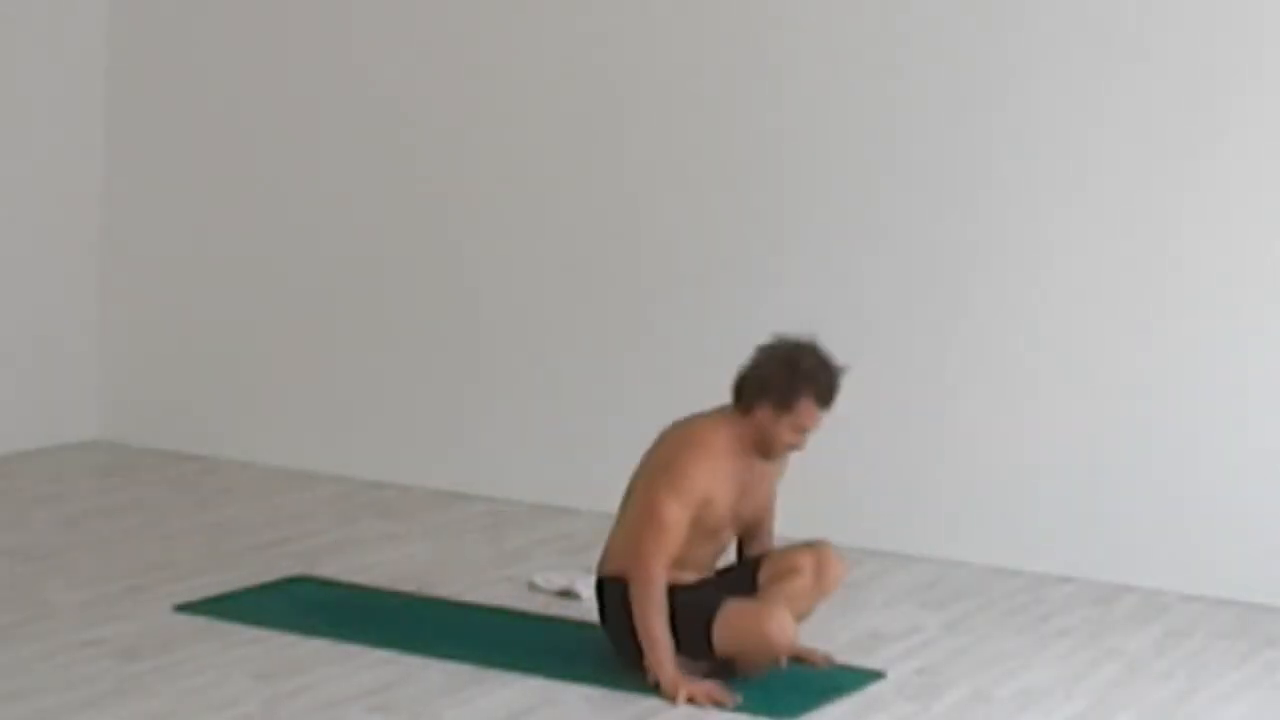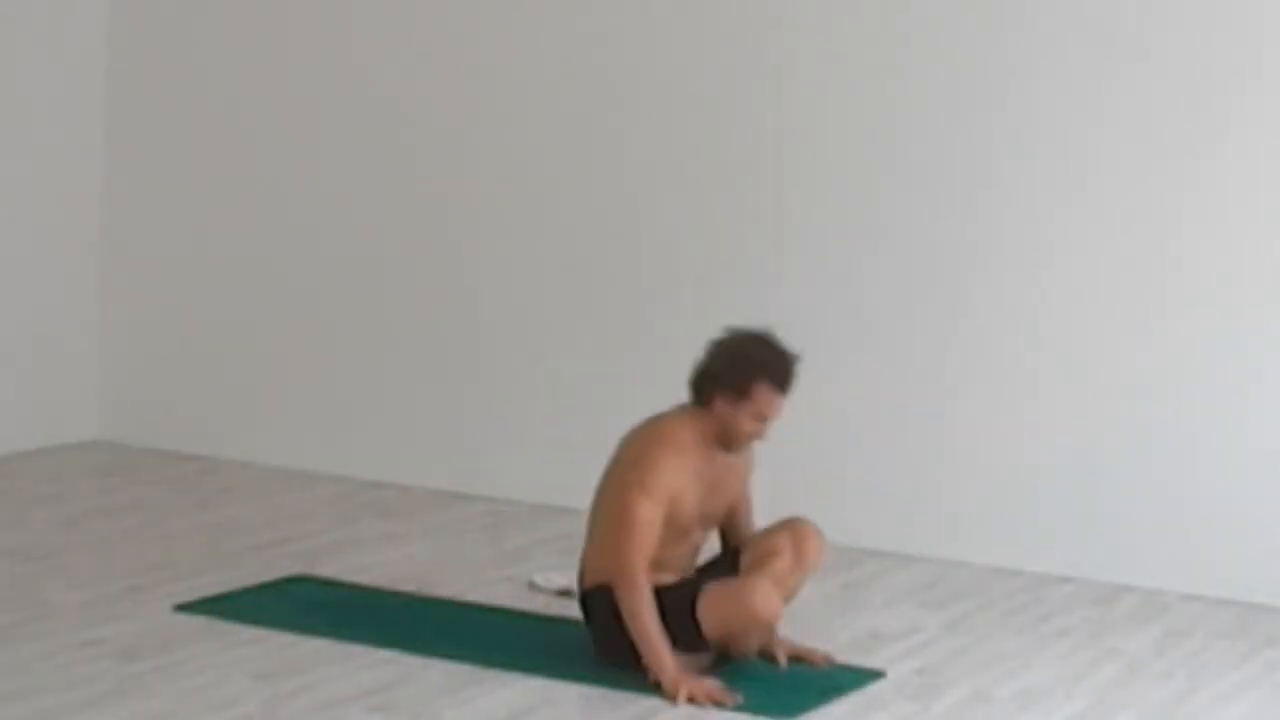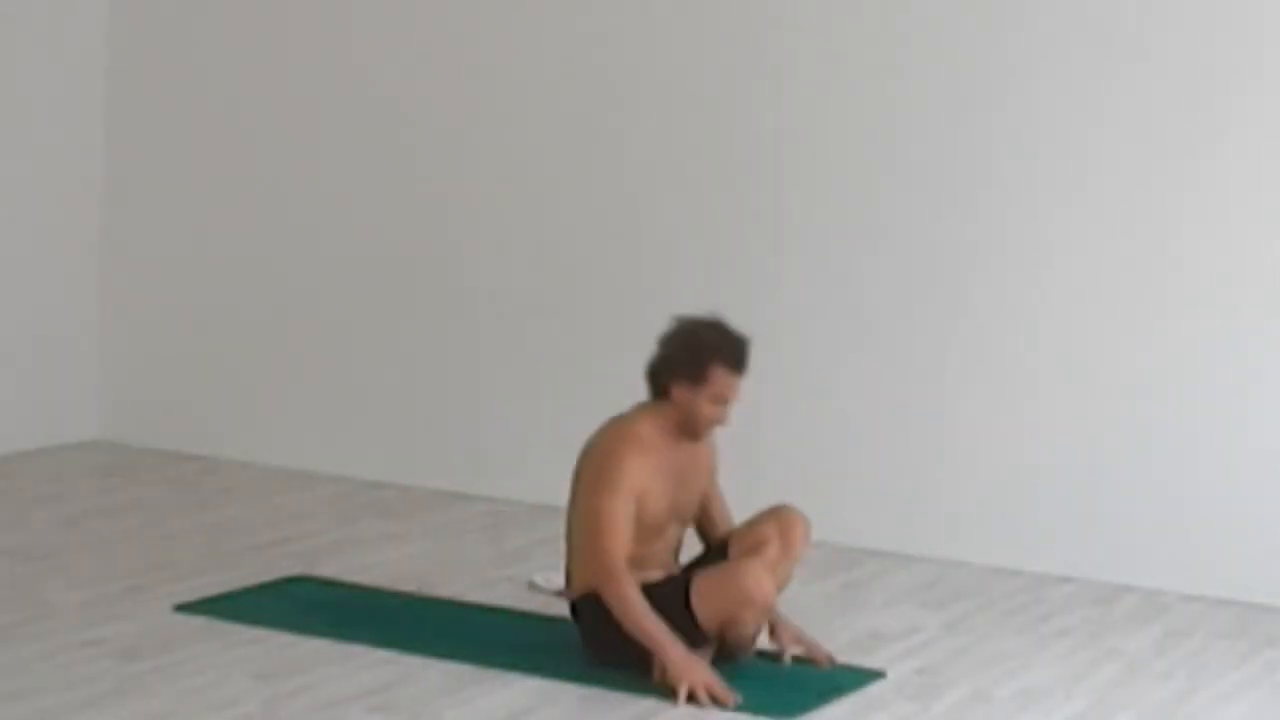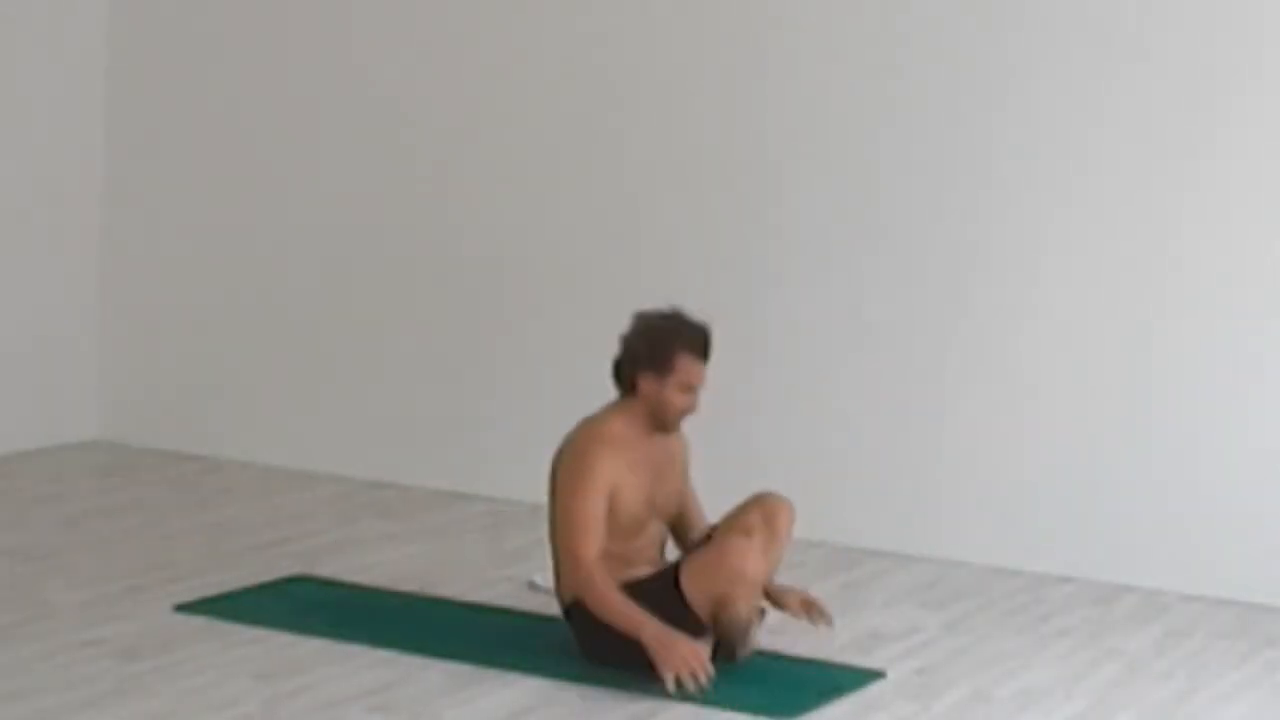
dt=0.2s
person 1, frame 1
left shoulder: (769, 451)
right shoulder: (696, 456)
left elbow: (756, 541)
right elbow: (647, 569)
left wrist: (773, 635)
right wrist: (669, 676)
left hip: (700, 589)
right hip: (637, 603)
left knee: (825, 565)
right knee: (774, 629)
left ankle: (716, 644)
right ankle: (687, 662)
person 1, frame 2
left shoulder: (735, 450)
right shoulder: (661, 455)
left elbow: (741, 540)
right elbow: (628, 573)
left wrist: (766, 633)
right wrist: (670, 675)
left hip: (680, 593)
right hip: (621, 612)
left knee: (803, 540)
right knee: (758, 601)
left ankle: (703, 645)
right ankle: (688, 659)
person 1, frame 3
left shoulder: (698, 445)
right shoulder: (625, 452)
left elbow: (722, 538)
right elbow: (609, 572)
left wrist: (774, 620)
right wrist: (676, 658)
left hip: (668, 593)
right hip: (612, 619)
left knee: (789, 526)
right knee: (750, 583)
left ankle: (707, 643)
right ankle: (690, 655)
person 1, frame 4
left shoulder: (670, 441)
right shoulder: (596, 451)
left elbow: (695, 536)
right elbow: (582, 571)
left wrist: (768, 590)
right wrist: (656, 635)
left hip: (658, 594)
right hip: (608, 622)
left knee: (773, 512)
right knee: (738, 558)
left ankle: (705, 641)
right ankle: (728, 647)
